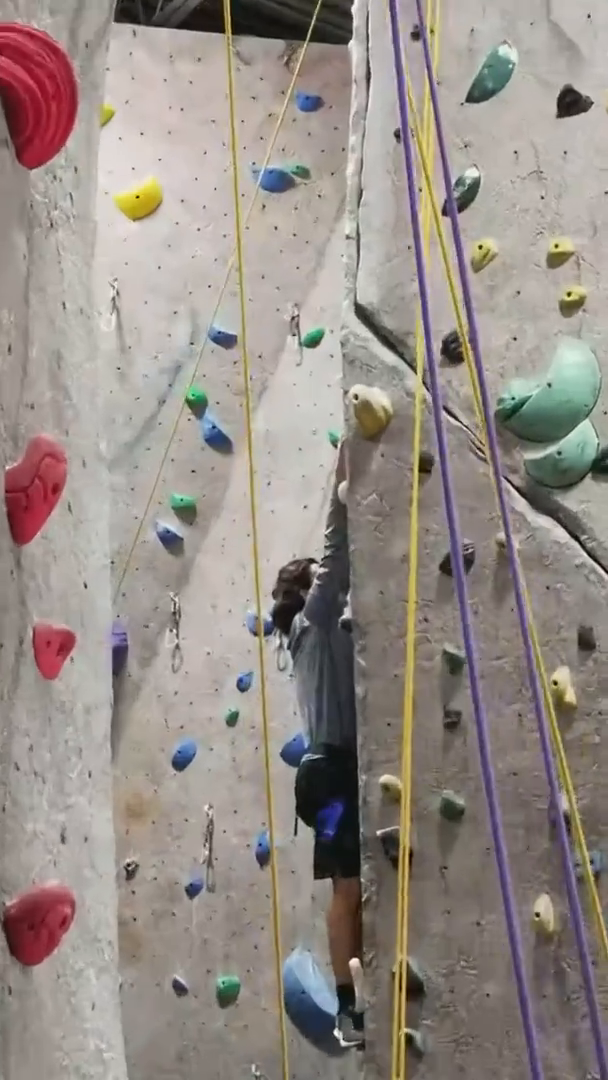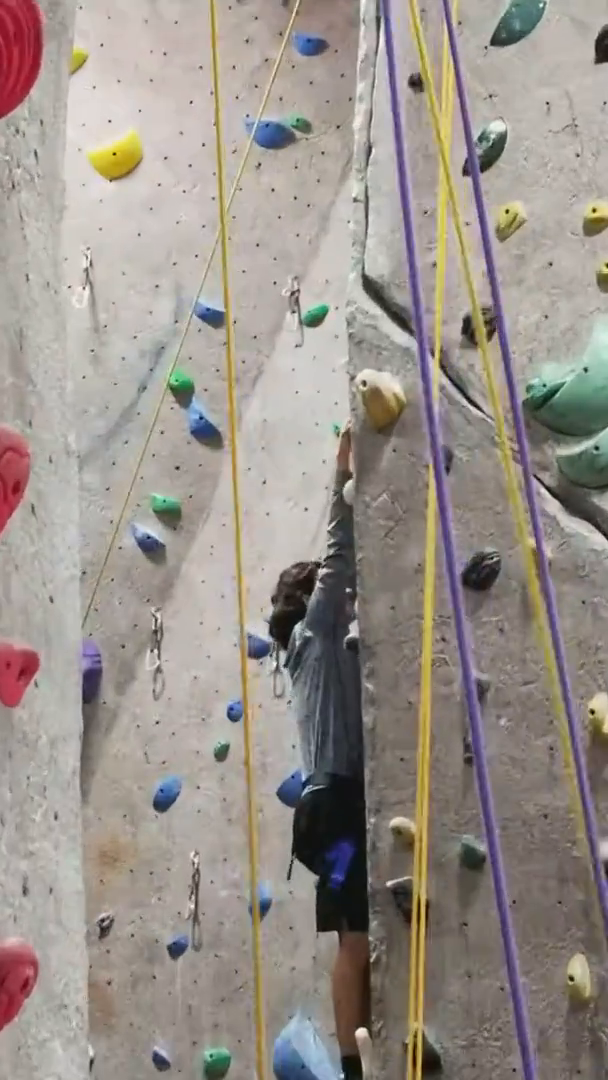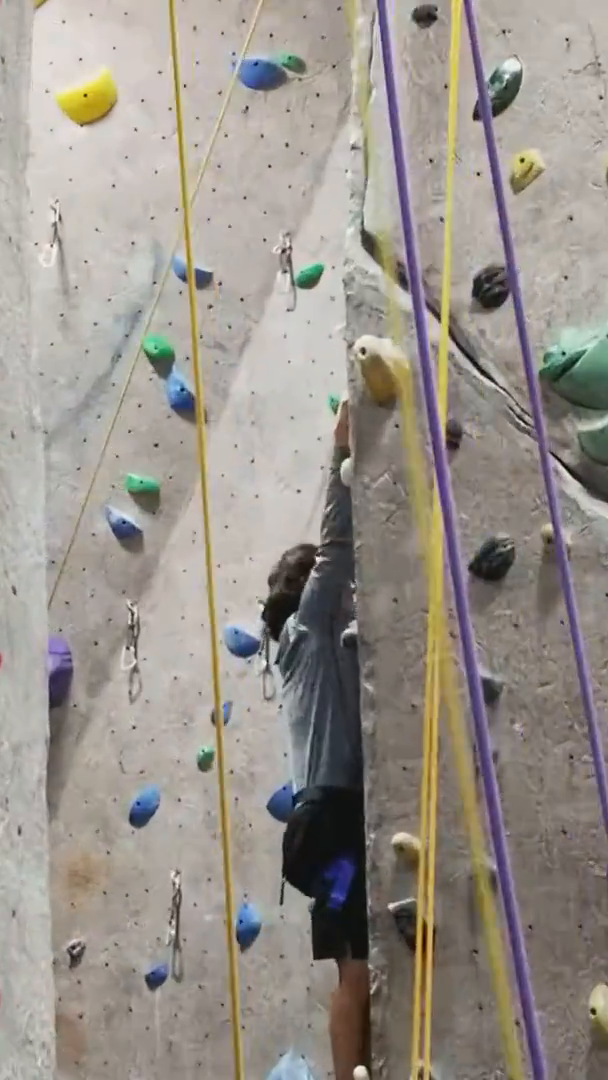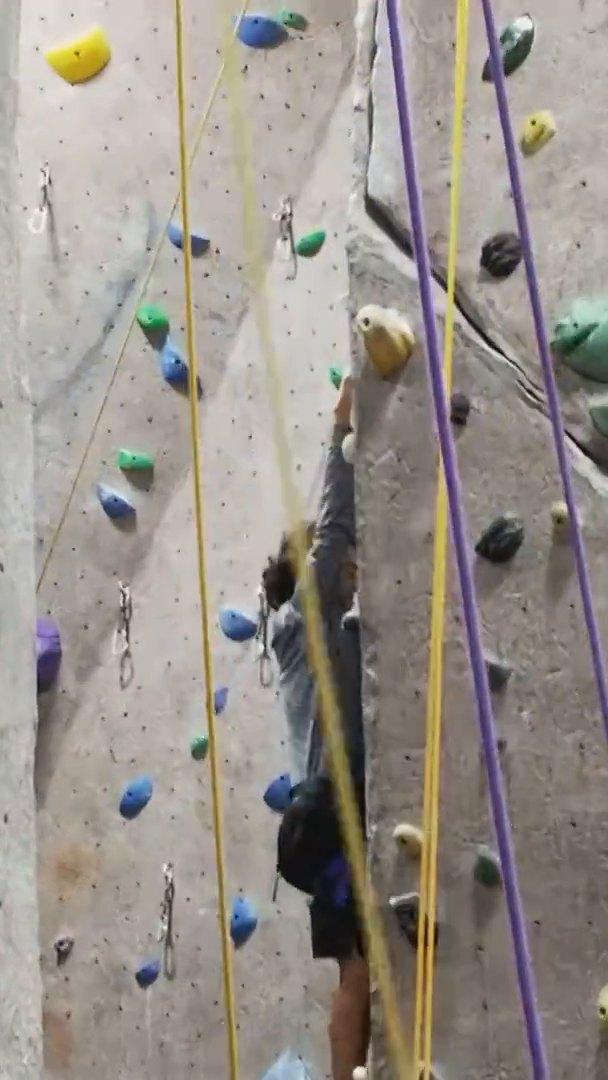
dt=0.2s
person 1, frame 1
left shoulder: (336, 628)
right shoulder: (309, 625)
left elbow: (347, 563)
right elbow: (335, 554)
right wrist: (340, 484)
left hip: (354, 765)
right hip: (333, 767)
left knee: (366, 889)
right knee: (349, 889)
left ankle: (367, 998)
right ankle: (349, 1008)
person 1, frame 2
left shoulder: (340, 647)
right shoulder: (311, 639)
left elbow: (350, 563)
right elbow: (339, 556)
right wrist: (342, 476)
left hip: (355, 800)
right hip: (338, 801)
left knee: (369, 941)
right knee: (357, 941)
person 1, frame 3
left shoulder: (339, 643)
right shoulder: (306, 634)
right elbow: (336, 543)
left hip: (352, 811)
right hip: (333, 813)
left knee: (368, 970)
right knee: (359, 970)
person 1, frame 4
left shoulder: (342, 632)
right shoulder: (300, 622)
left hip: (351, 808)
right hip: (331, 808)
left knee: (369, 969)
right knee: (358, 971)
